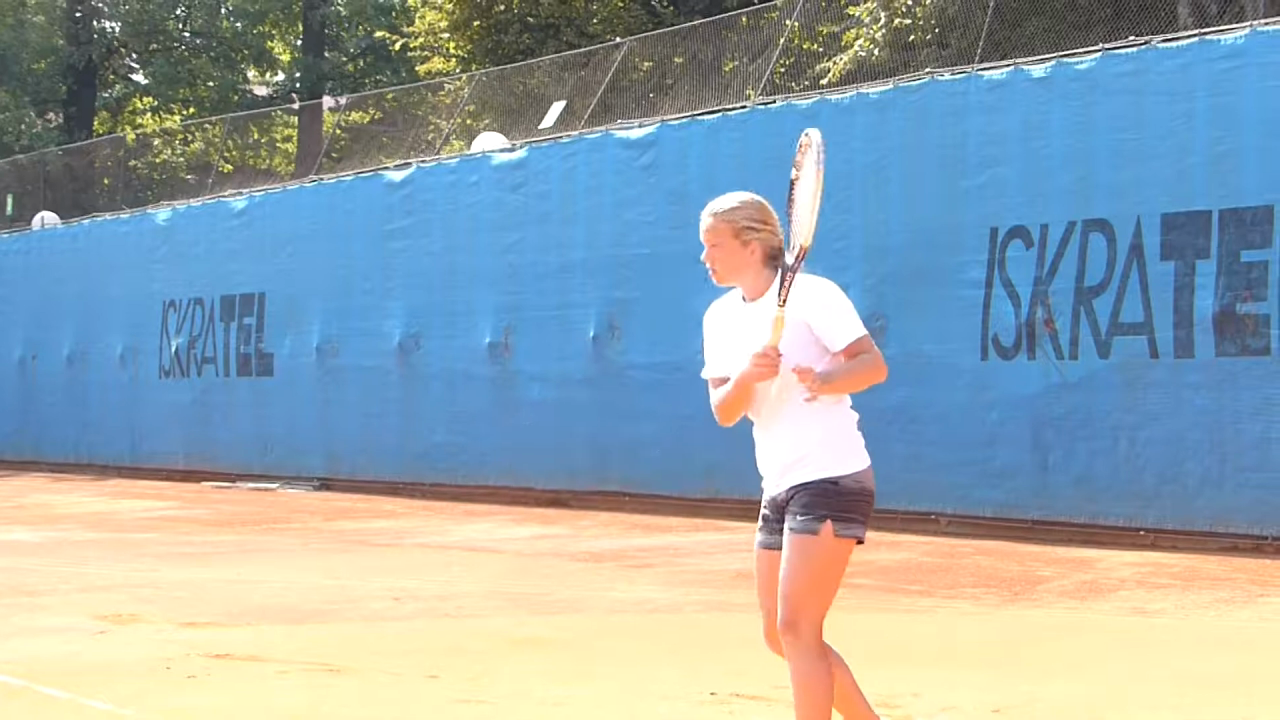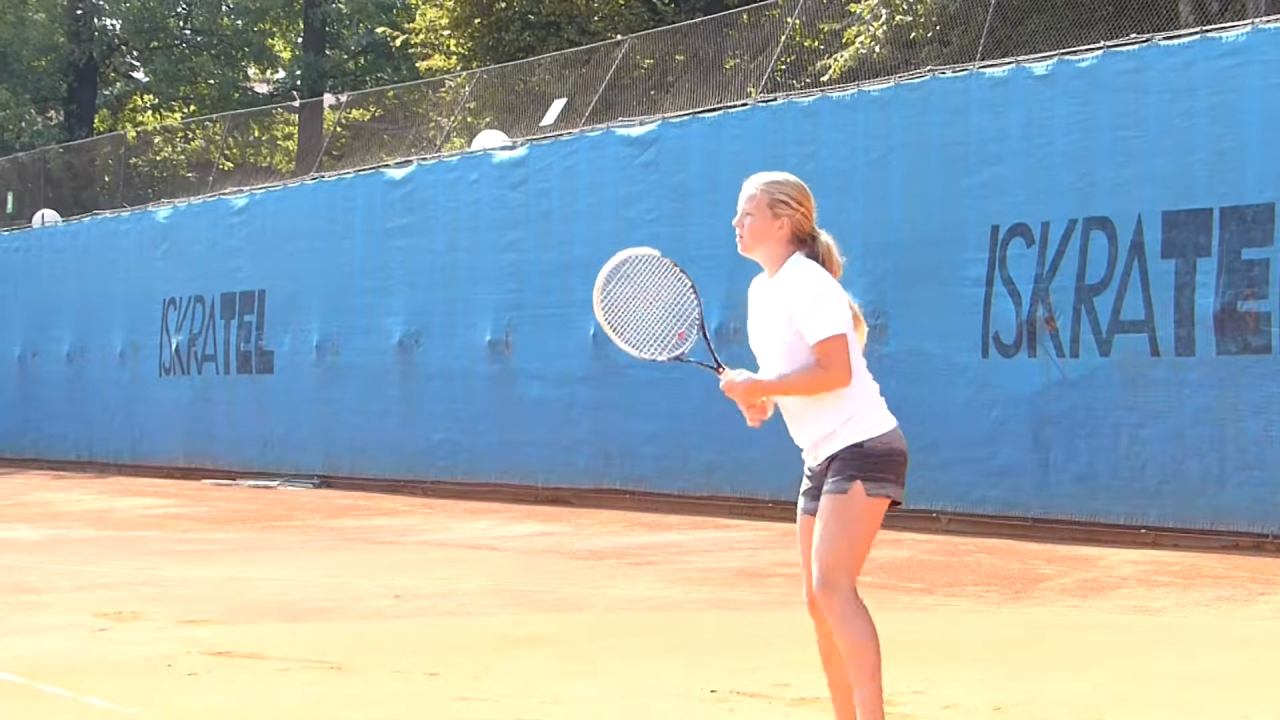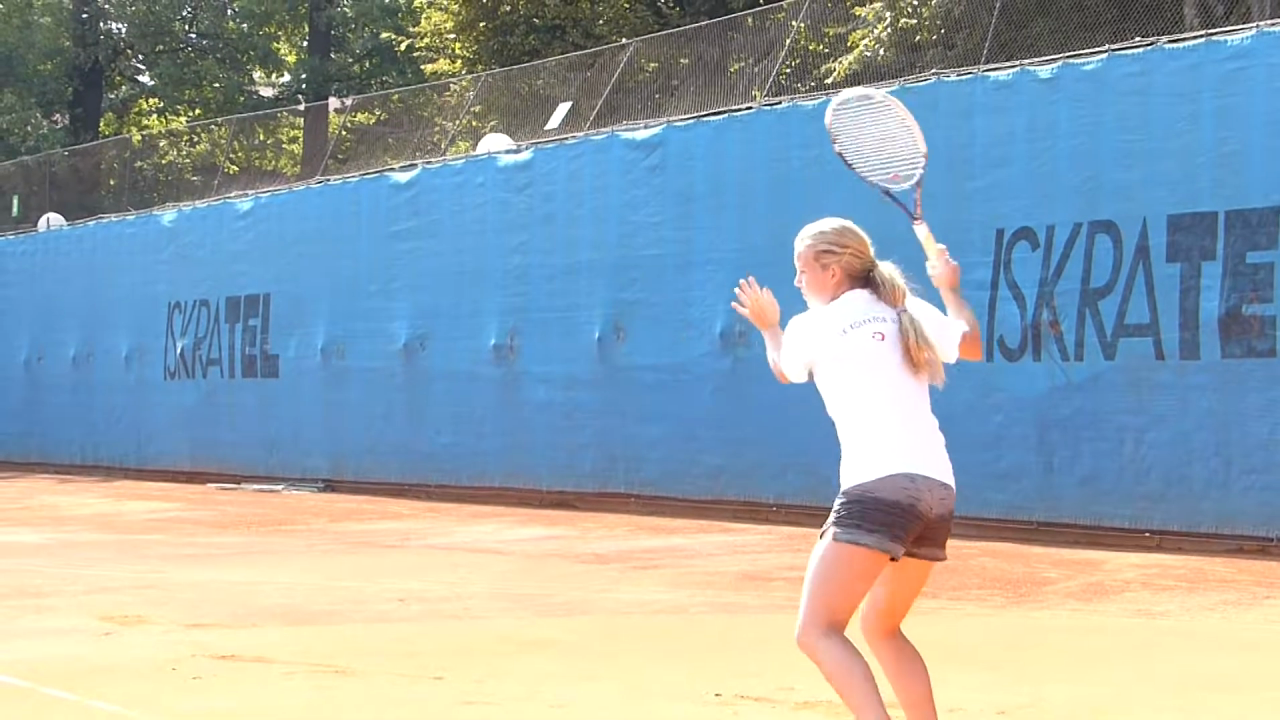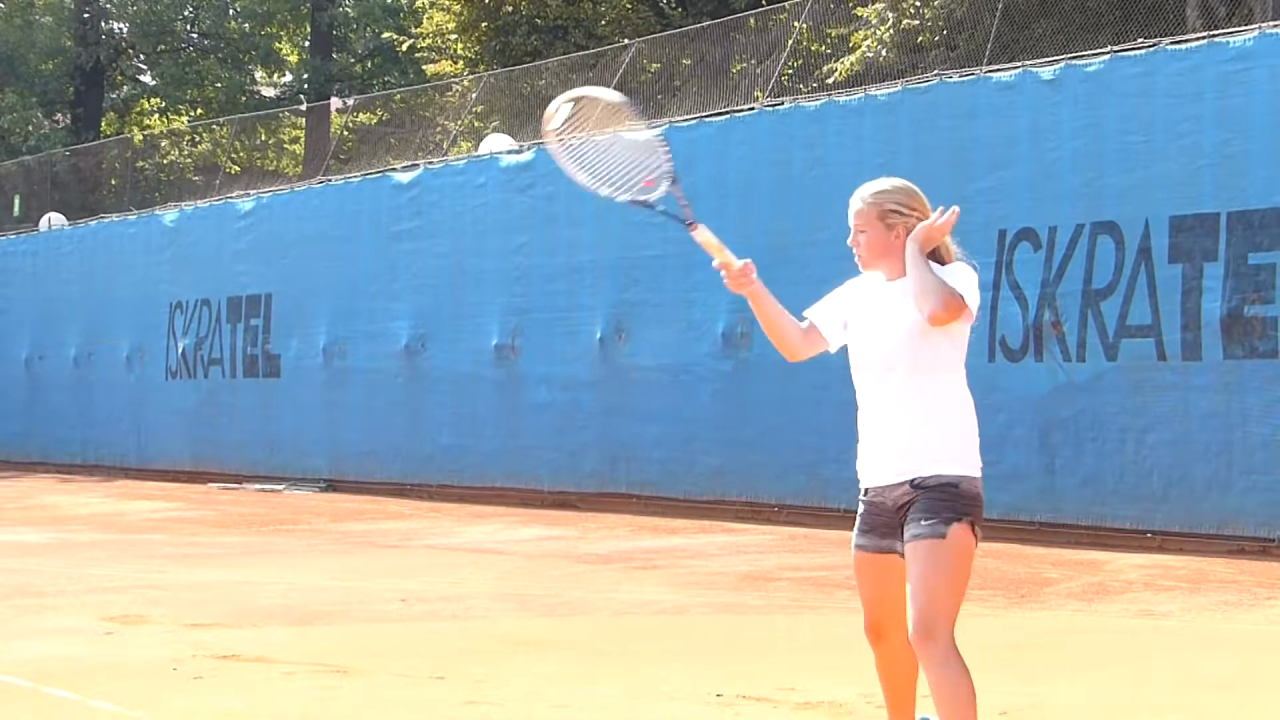
dt=0.7s
person 1, frame 1
left shoulder: (812, 294)
right shoulder: (720, 317)
left elbow: (874, 365)
right elbow: (725, 413)
left wrist: (826, 382)
right wrist: (748, 377)
left hip: (833, 481)
right hip: (781, 491)
left knee: (795, 628)
right knee: (780, 635)
person 1, frame 2
left shoulder: (807, 284)
right shoulder: (763, 290)
left elbow: (835, 371)
left wrist: (758, 387)
right wrist: (765, 398)
left hip: (864, 450)
right hip: (826, 461)
left knee: (834, 591)
right knee: (819, 600)
person 1, frame 3
left shoulder: (811, 326)
right shoulder: (912, 312)
left elbow: (786, 372)
right elbow: (972, 347)
left wrist: (769, 327)
right wrist: (949, 289)
left hip: (879, 492)
right hip: (934, 494)
left knee: (816, 632)
right knee: (879, 628)
person 1, frame 4
left shoulder: (954, 280)
right shoulder: (853, 297)
left elbow: (938, 312)
right elbow: (796, 345)
left wrist: (921, 256)
right wrist: (751, 288)
left hip: (945, 481)
right hip: (883, 487)
left knee: (928, 634)
right knee: (884, 630)
